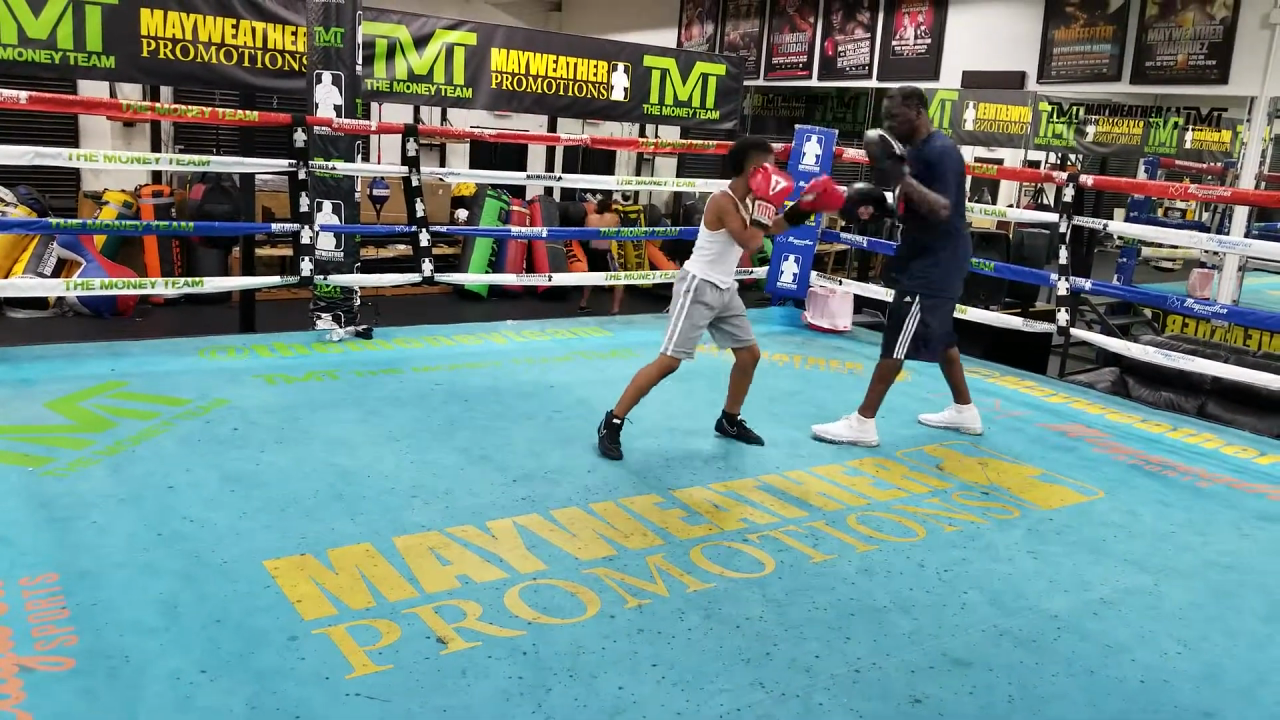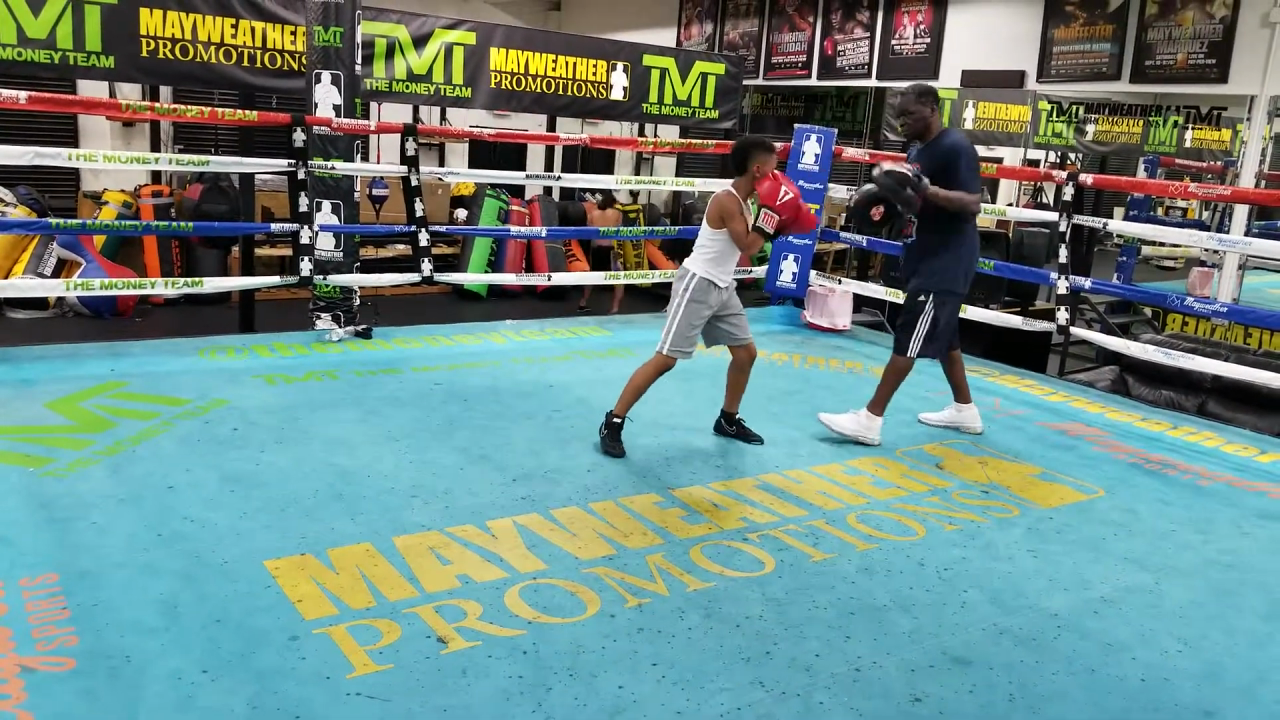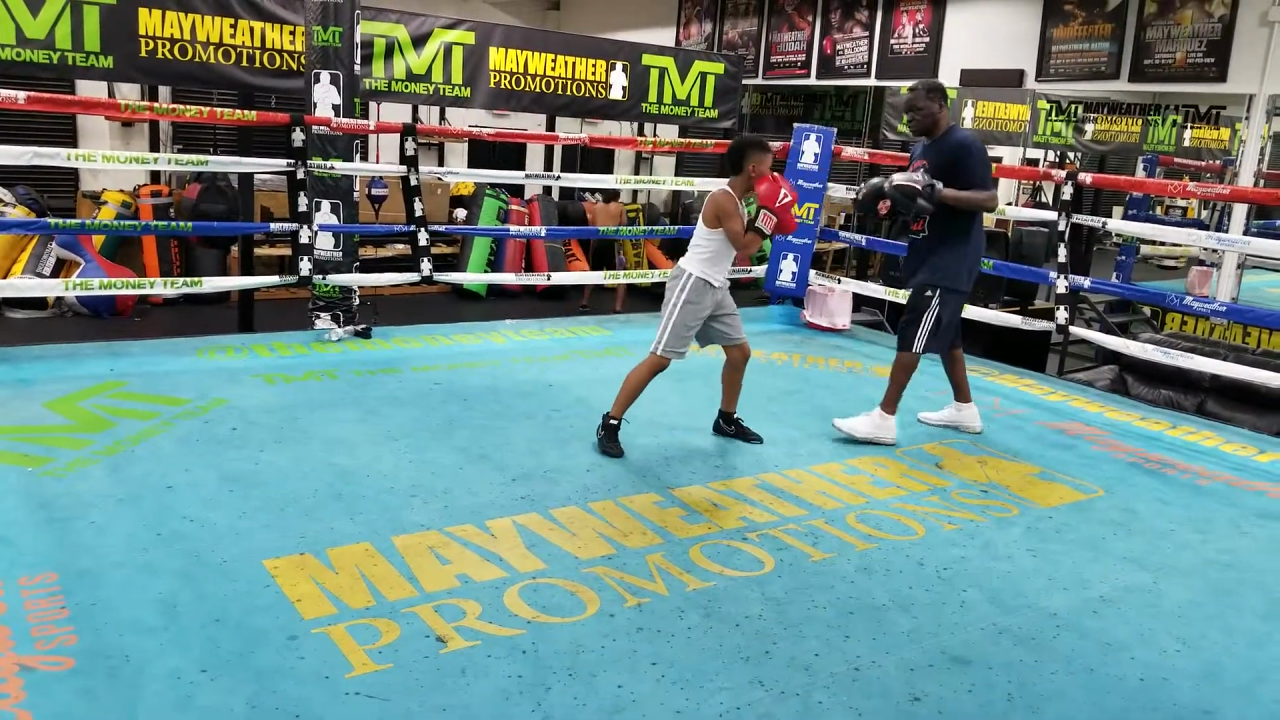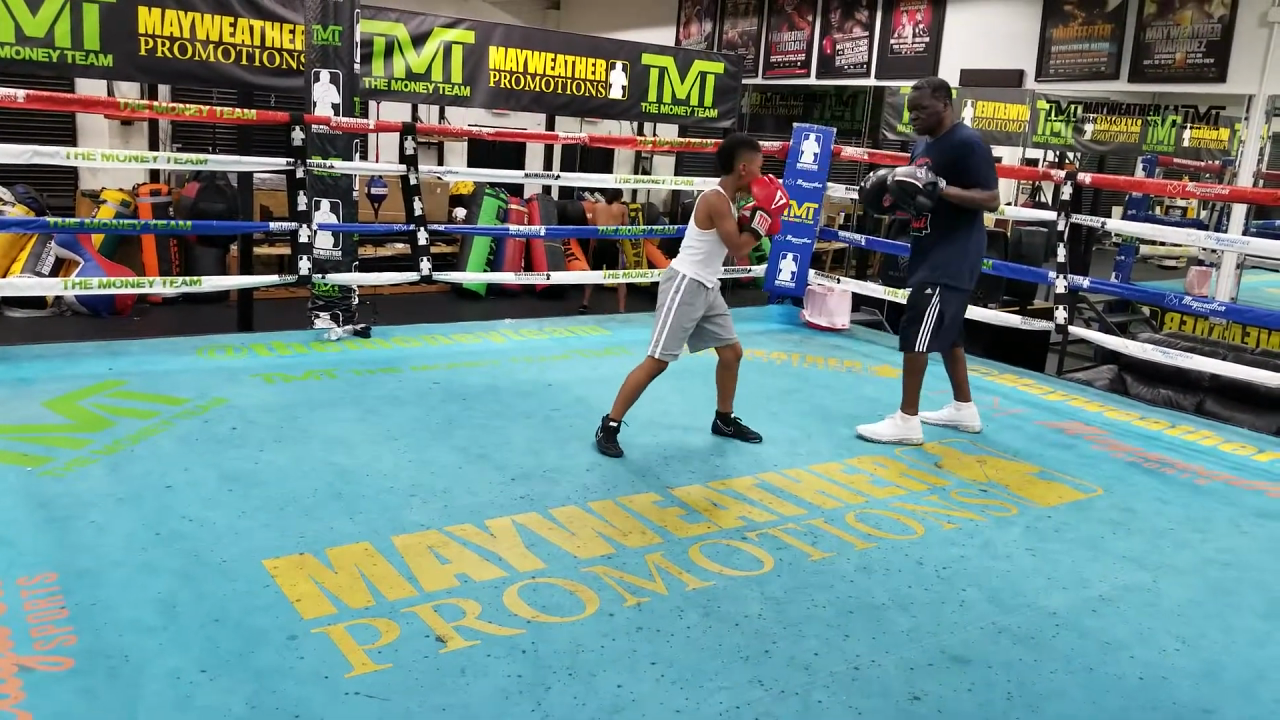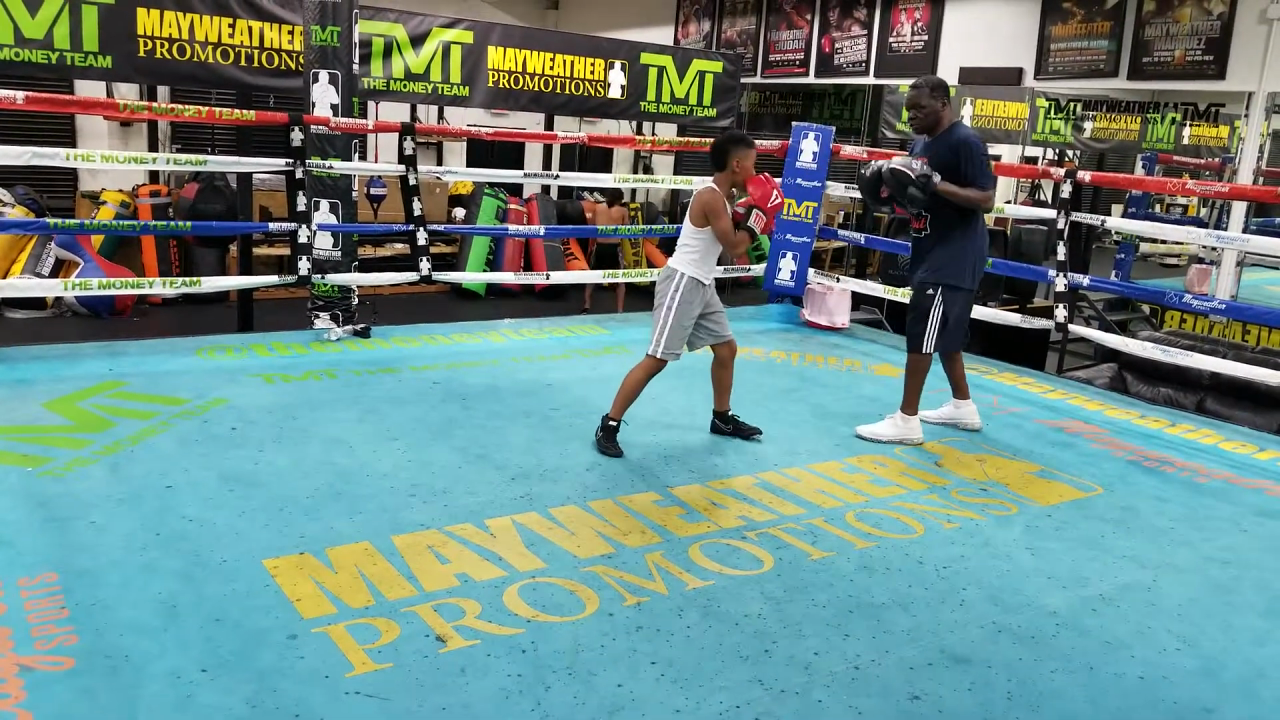
dt=0.1s
person 1, frame 1
left shoulder: (940, 152)
right shoulder: (913, 150)
left elbow: (942, 210)
left wrist: (903, 178)
left hip: (938, 259)
right hip: (928, 258)
left knee: (897, 339)
right knee: (938, 334)
left ankle: (862, 422)
right ankle: (964, 410)
person 1, frame 2
left shoulder: (956, 148)
right shoulder: (919, 150)
left elbow: (972, 204)
left wrist: (923, 188)
right wrist: (887, 196)
left hip: (948, 259)
right hip: (925, 256)
left knee: (908, 337)
right knee: (941, 333)
left ankle: (870, 418)
right ankle: (964, 411)
person 1, frame 3
left shoulder: (965, 144)
right shoulder: (922, 147)
left elbow: (988, 200)
left wrist: (935, 192)
right wrist: (889, 191)
left hip: (952, 256)
right hip: (929, 253)
left knee: (914, 332)
right knee: (943, 331)
left ankle: (884, 418)
right ankle: (964, 409)
person 1, frame 4
left shoulder: (968, 143)
right shoulder: (923, 145)
left elbow: (991, 200)
left wrist: (939, 189)
right wrist: (893, 187)
left hip: (954, 255)
right hip: (929, 251)
left knee: (915, 332)
right knee: (944, 332)
left ankle: (907, 420)
right ankle: (964, 409)
person 1, frame 5
left shoulder: (966, 142)
right shoulder: (921, 143)
left elbow: (985, 201)
left wrist: (935, 184)
right wrist: (894, 184)
left hip: (956, 254)
right hip: (931, 251)
left knee: (921, 332)
right knee: (946, 330)
left ankle: (906, 420)
right ankle: (962, 407)
person 2, frame 1
left shoulder: (747, 198)
right shoulder: (723, 201)
left elbow: (772, 227)
right elbow: (751, 243)
left wrist: (807, 205)
right wrist: (768, 203)
left hip: (724, 289)
right hip: (699, 286)
left knee: (749, 354)
right knee: (668, 360)
left ankle: (730, 420)
right ankle: (612, 424)
person 2, frame 2
left shoulder: (741, 200)
right shoulder: (727, 200)
left elbow: (746, 240)
right elbow: (748, 247)
left wrist: (783, 220)
right wrist: (772, 210)
left hip: (721, 287)
right hip: (697, 284)
left knee: (746, 352)
right knee: (665, 358)
left ankle: (728, 420)
right ankle: (612, 423)
person 2, frame 3
left shoulder: (736, 199)
right shoulder: (723, 199)
left elbow: (744, 240)
right elbow: (745, 247)
left wrist: (771, 216)
right wrist: (769, 211)
left hip: (715, 287)
right hip: (692, 284)
left knee: (740, 352)
right knee: (659, 358)
left ankle: (727, 419)
right ankle: (609, 425)
person 2, frame 4
left shoulder: (724, 197)
right shoulder: (716, 200)
left elbow: (729, 238)
right elbow: (739, 249)
left wrist: (751, 218)
right wrist: (764, 213)
left hip: (706, 287)
right hip: (684, 285)
left knee: (732, 352)
right knee: (657, 361)
left ankle: (725, 420)
right ankle: (609, 427)
person 2, frame 5
left shoulder: (720, 195)
right shoulder: (710, 197)
left elbow: (727, 235)
right elbow: (734, 247)
left wrist: (744, 214)
right wrist: (760, 211)
left hip: (702, 284)
right hip: (682, 283)
left knee: (727, 349)
right knee: (656, 359)
left ankle: (722, 418)
right ankle: (608, 426)
